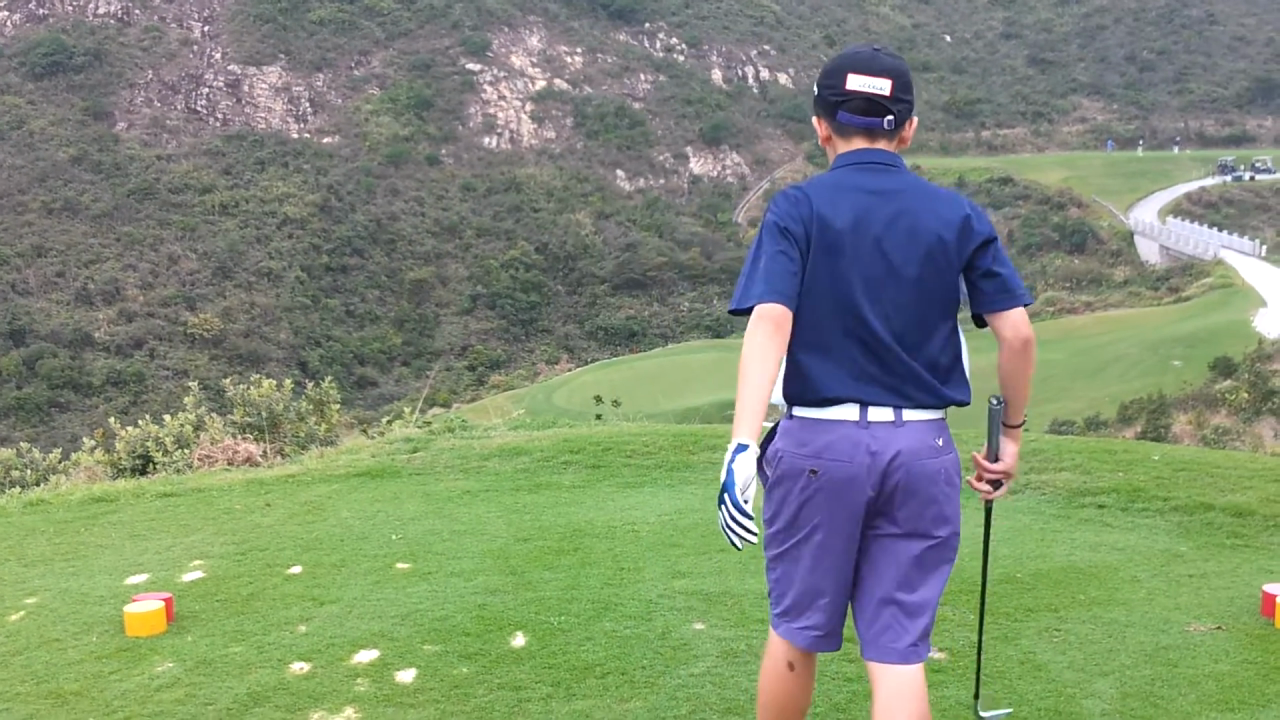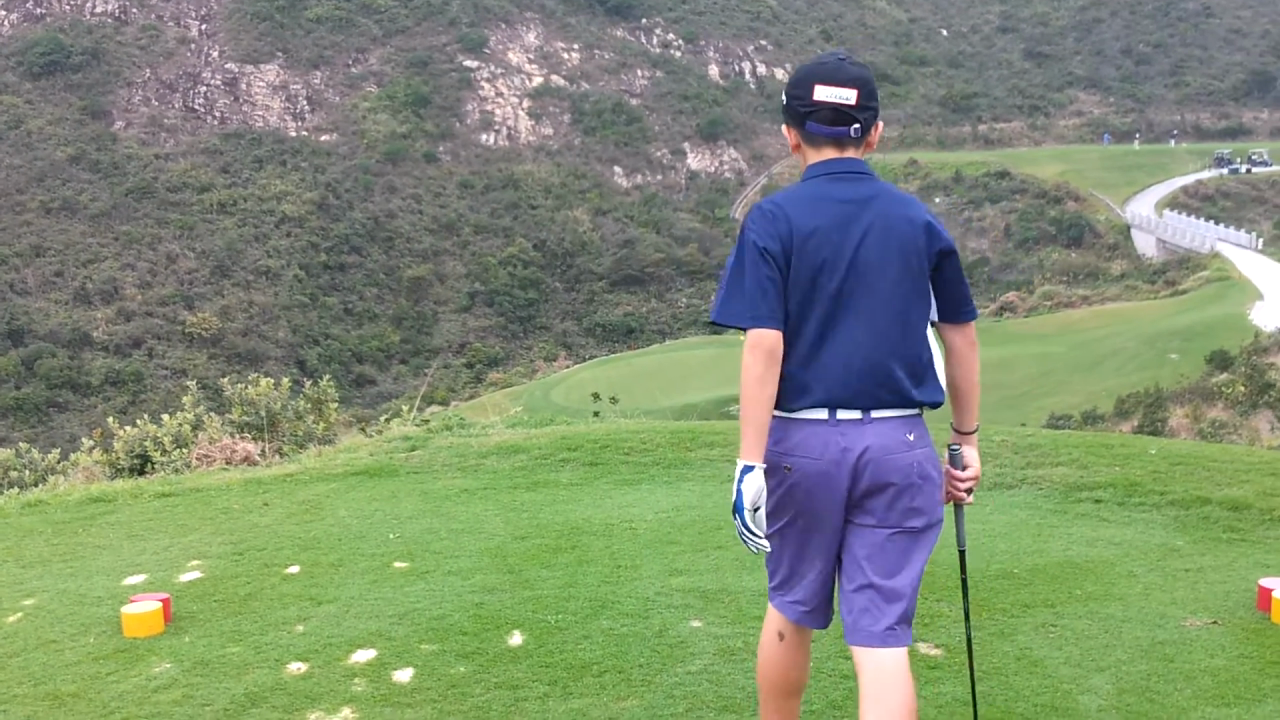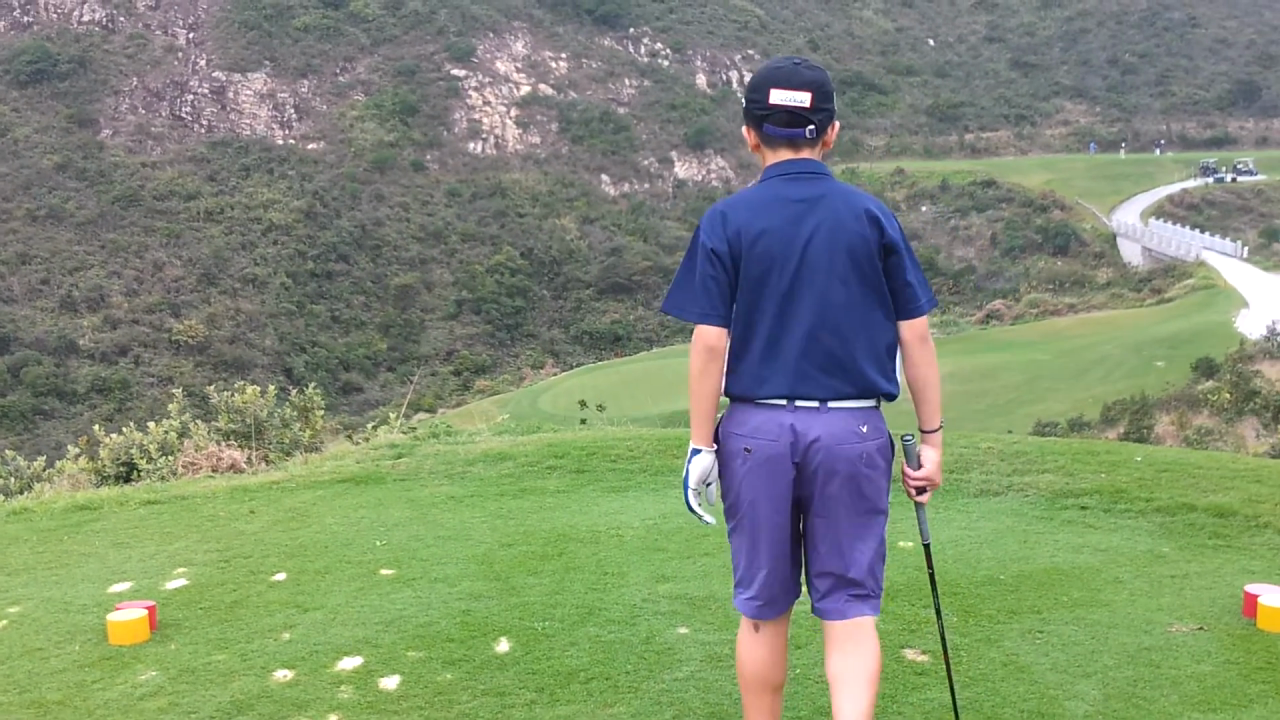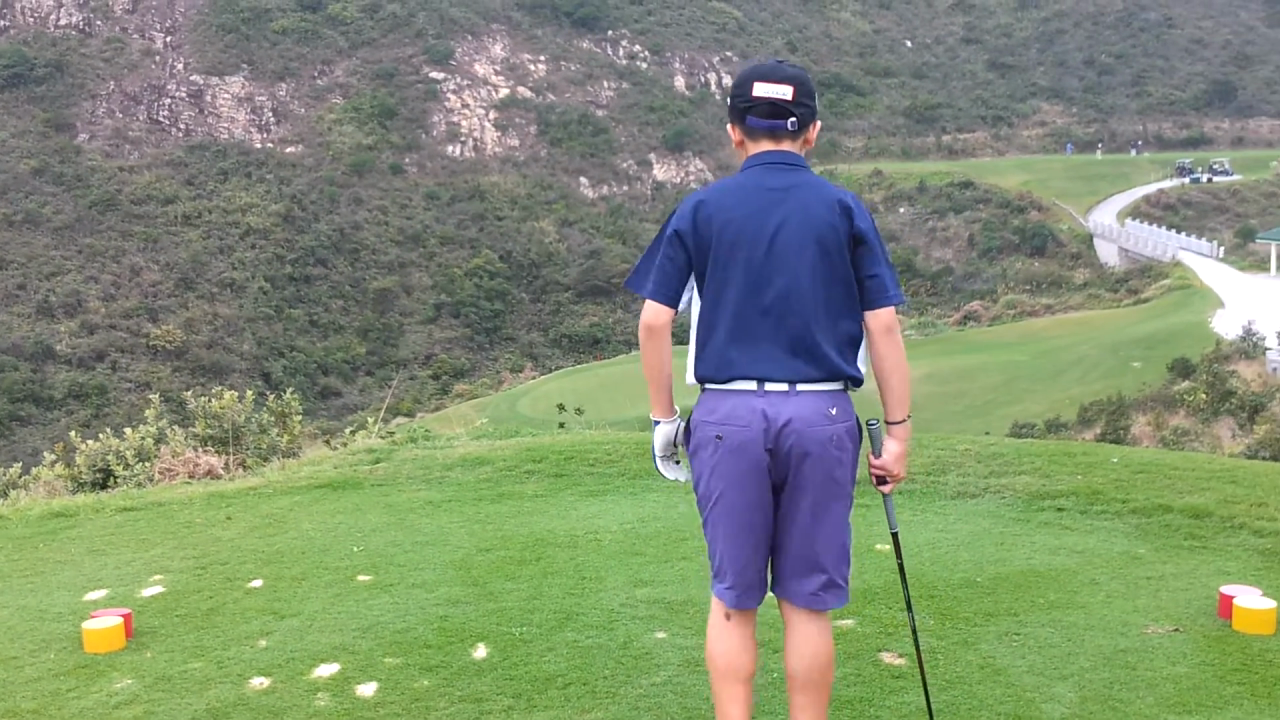
dt=0.2s
person 1, frame 1
left shoulder: (796, 207)
right shoulder: (957, 215)
left elbow: (771, 324)
right elbow: (1017, 333)
left wrist: (743, 443)
right wrist: (1010, 432)
left hip: (818, 444)
right hip: (921, 448)
left knee: (797, 632)
right knee: (897, 653)
person 1, frame 2
left shoulder: (773, 219)
right shoulder: (920, 221)
left elbow: (764, 346)
right elbow: (962, 341)
left wrist: (750, 463)
right wrist: (968, 441)
left hip: (801, 442)
right hip: (896, 445)
left knee: (792, 608)
right knee: (882, 642)
person 1, frame 3
left shoulder: (726, 220)
right shoulder: (872, 216)
left elbow: (709, 345)
right elbow: (916, 335)
left wrist: (700, 446)
right wrist: (931, 437)
left hip: (758, 431)
right hip: (851, 431)
left knee: (763, 609)
right knee: (849, 615)
person 1, frame 4
left shoulder: (700, 208)
right shoulder: (844, 208)
left elbow: (654, 320)
right elbow: (885, 328)
left wrist: (664, 417)
right wrist: (897, 431)
left hip: (727, 415)
right hip: (819, 415)
left knee: (731, 600)
right knee: (809, 600)
